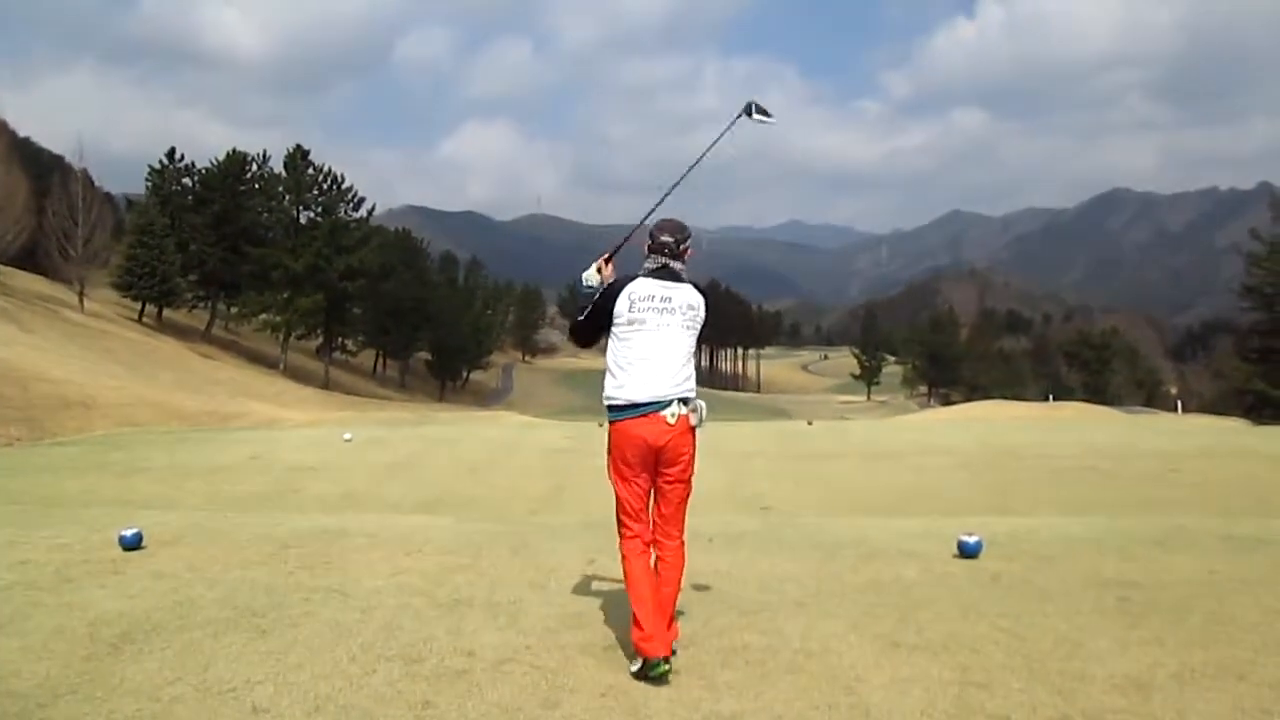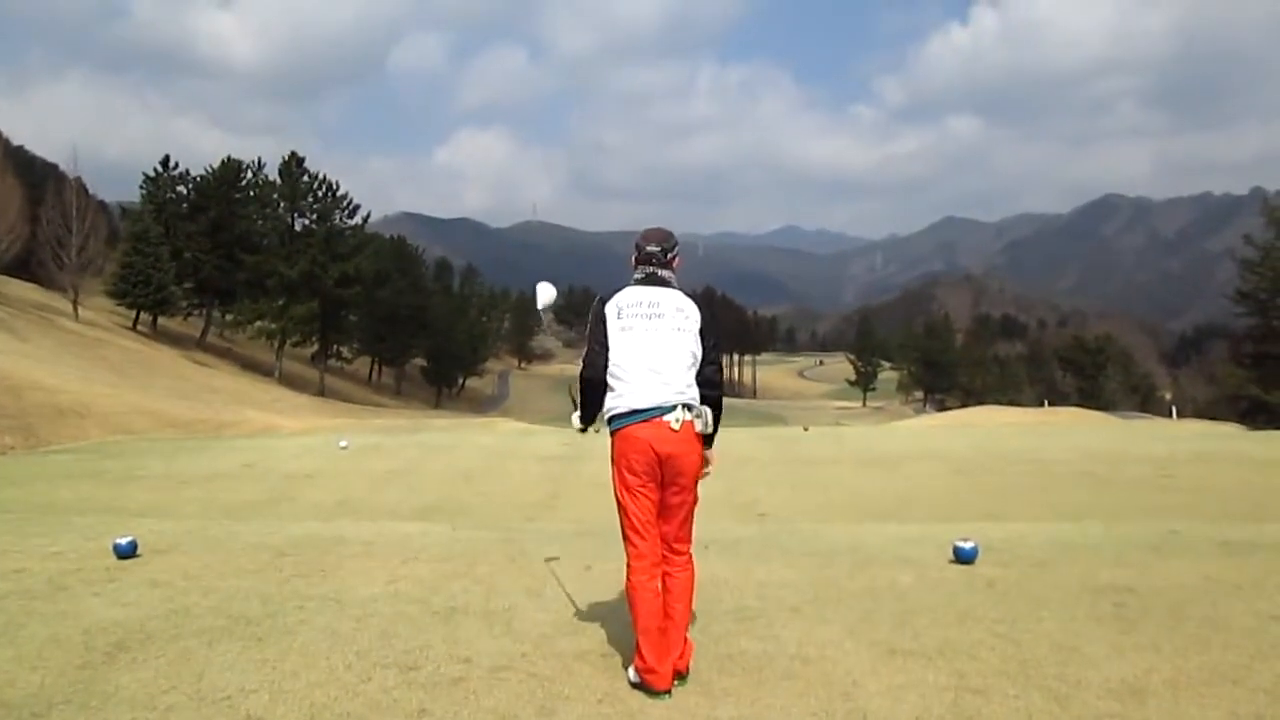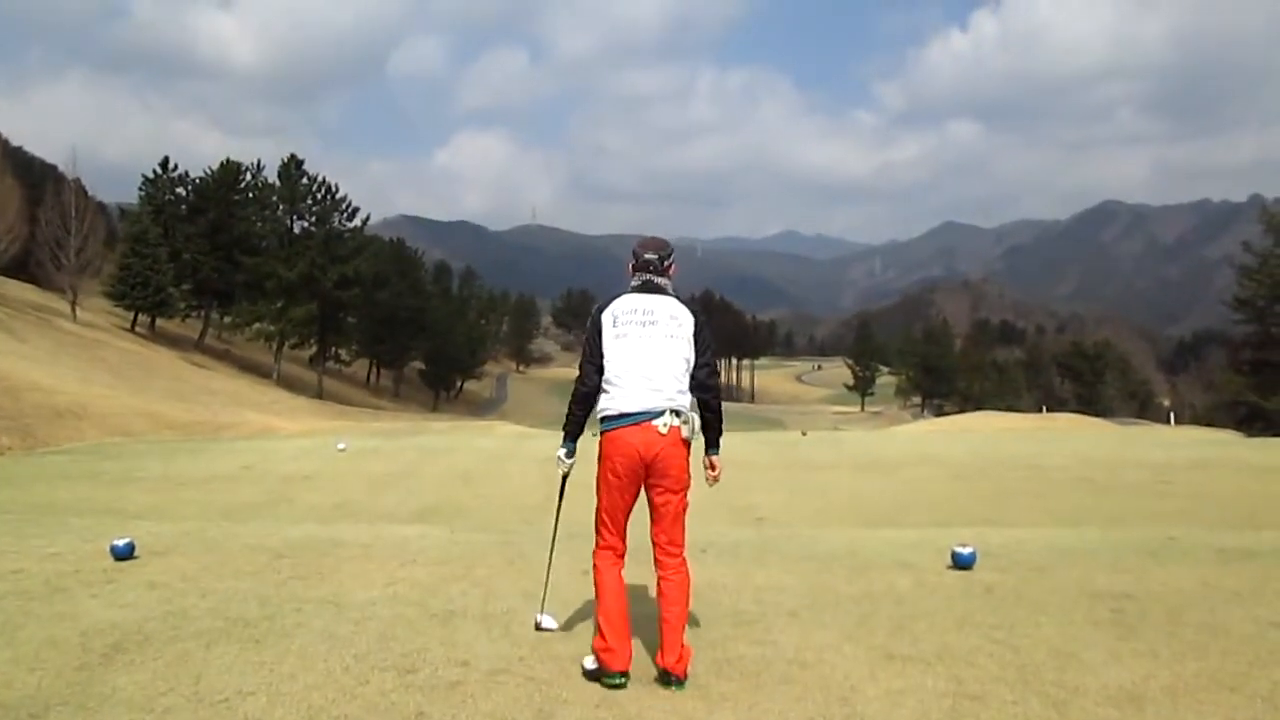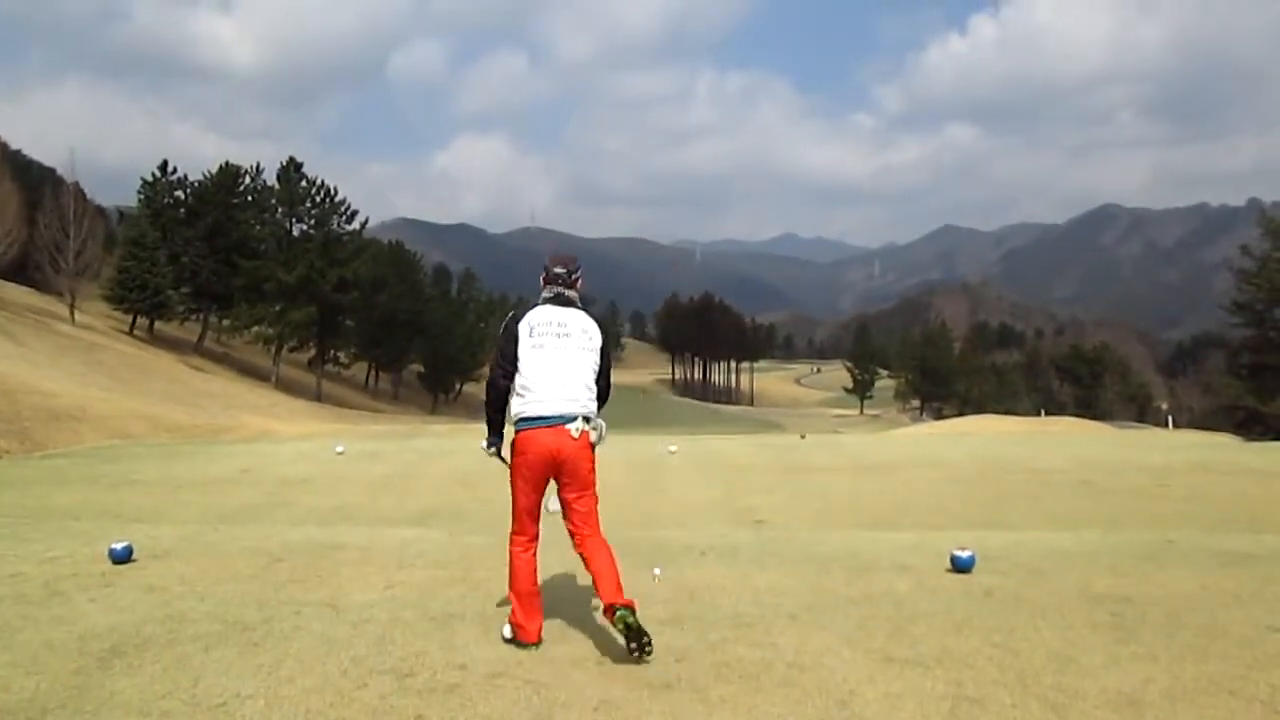
dt=0.5s
person 1, frame 1
left shoulder: (620, 292)
right shoulder: (696, 301)
left elbow: (580, 337)
left wrist: (590, 286)
left hip: (630, 424)
right hip: (679, 423)
left knee: (635, 536)
right knee: (670, 535)
left ankle: (651, 649)
right ankle: (662, 637)
person 1, frame 2
left shoulder: (611, 305)
right shoulder: (693, 309)
left elbow: (593, 375)
right elbow: (712, 380)
left wrist: (586, 417)
right wrist: (708, 440)
left hip: (632, 434)
right hip: (684, 431)
left knee: (642, 554)
right knee: (678, 551)
left ankle: (653, 670)
right ankle: (677, 658)
person 1, frame 3
left shoulder: (608, 312)
right shoulder: (688, 317)
left elbow: (588, 382)
right elbow: (707, 385)
left wrist: (569, 442)
right wrist: (712, 447)
left hip: (621, 436)
right hip: (671, 436)
left knee: (609, 548)
right knee: (671, 552)
left ankle: (612, 659)
right ankle: (674, 661)
person 1, frame 4
left shoulder: (521, 321)
right shoulder: (593, 327)
left elbow: (499, 382)
right elbow: (602, 389)
left wrist: (493, 435)
left hip: (532, 436)
right hip: (578, 438)
left knee: (524, 536)
right knee: (587, 533)
left ankle: (526, 627)
right ankle: (619, 608)
